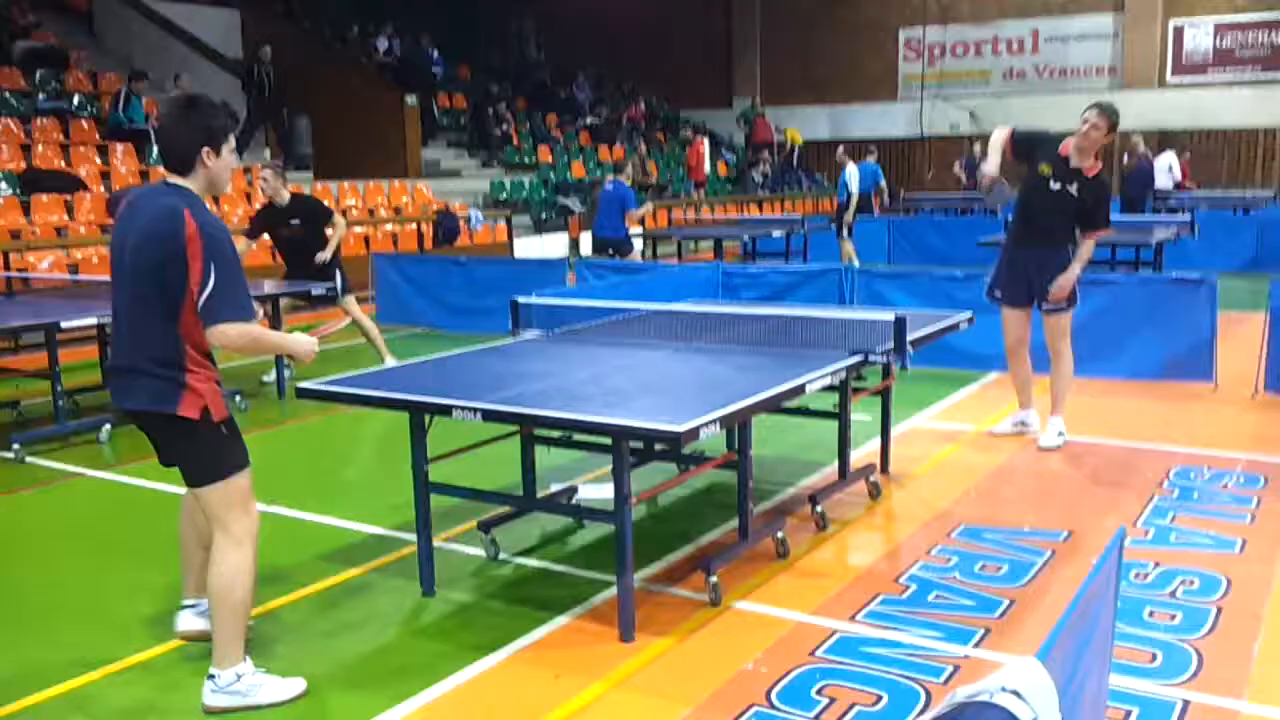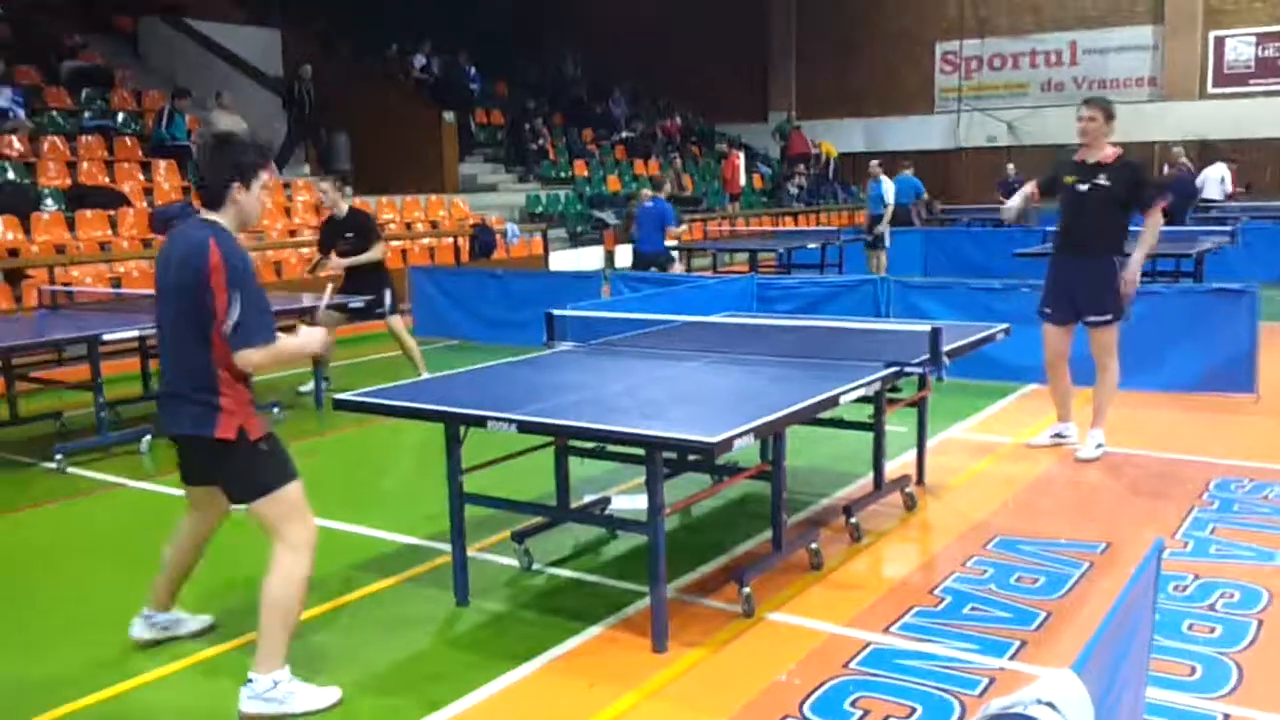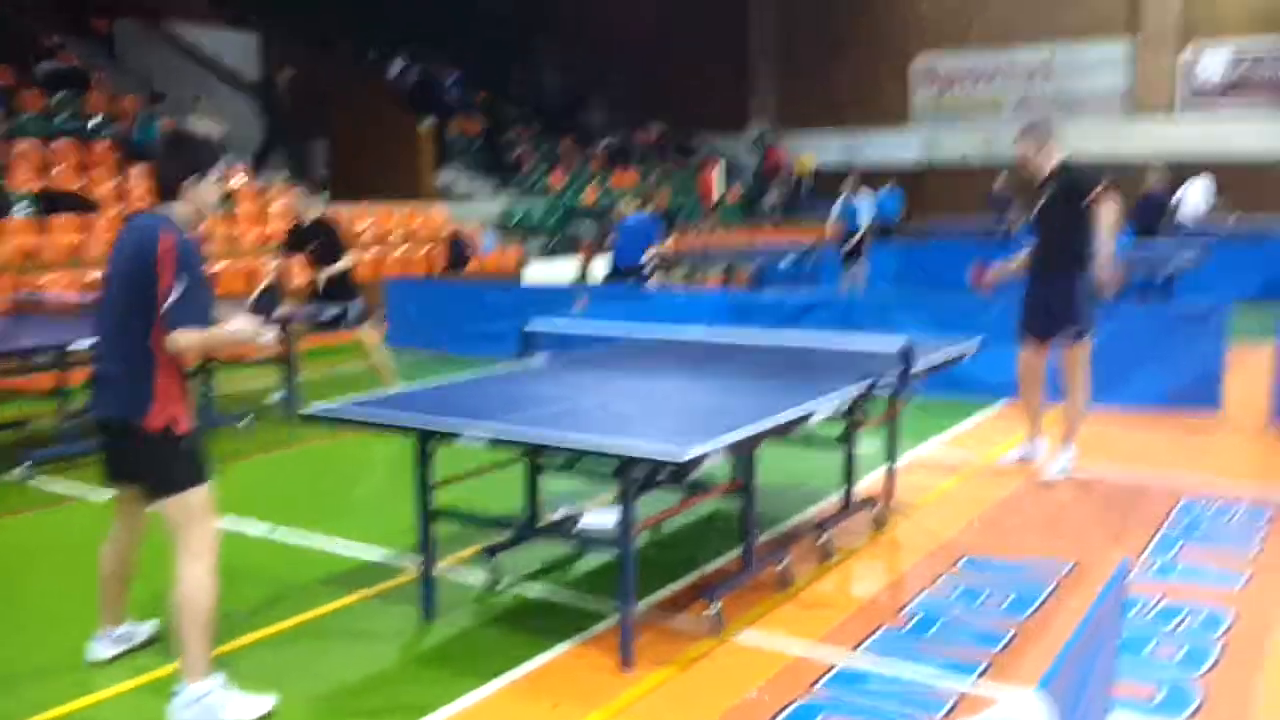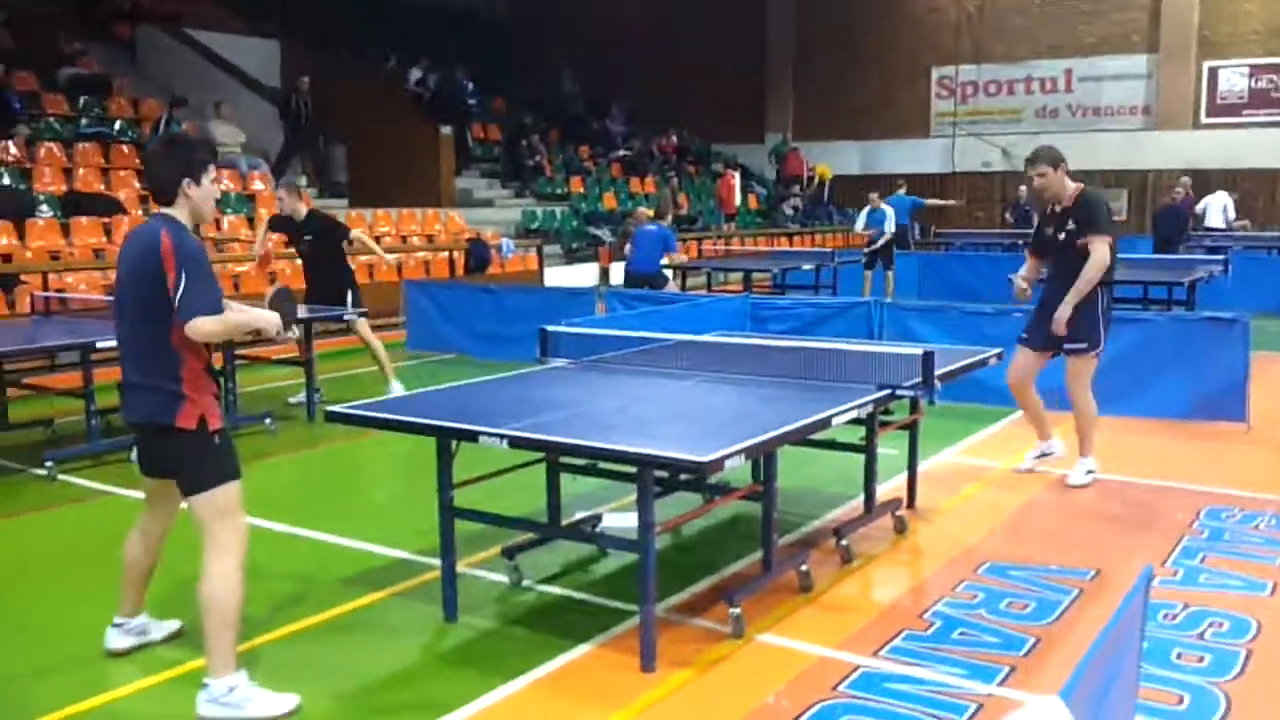
dt=0.3s
person 1, frame 1
left shoulder: (132, 206)
right shoulder: (201, 227)
right elbow: (226, 332)
left wrist: (238, 311)
right wrist: (292, 344)
left hip: (136, 382)
right hip: (182, 392)
left knee: (203, 487)
right knee: (238, 525)
left ankle: (195, 604)
right ankle: (229, 676)
person 1, frame 2
left shoulder: (178, 239)
right shoulder: (226, 255)
right elbow: (252, 356)
left wrist: (281, 337)
right wrist: (306, 343)
left hip: (185, 408)
right hip: (224, 418)
left knee: (205, 512)
right knee: (297, 534)
left ankle: (156, 615)
person 1, frame 3
left shoulder: (136, 232)
right shoulder: (176, 245)
right elbow: (185, 341)
left wrist: (228, 326)
right wrist: (235, 333)
left hip: (114, 401)
right hip: (153, 409)
left knee: (128, 516)
right knee: (199, 540)
left ankle: (111, 631)
person 1, frame 4
left shoulder: (141, 238)
right shoulder: (179, 243)
right elbow: (202, 328)
left wrist: (240, 314)
right wrist: (254, 318)
left hip: (147, 402)
right hip: (183, 407)
left knee: (157, 510)
right knee: (227, 536)
left ankle: (127, 623)
person 2, frame 1
left shoulder: (1097, 185)
right shoulder: (1042, 145)
left elbow: (1090, 237)
right elbow: (1001, 135)
left wrist: (1071, 273)
right wrist: (992, 161)
left hip: (1055, 260)
right hip: (1016, 254)
left knee: (1058, 344)
right knee: (1013, 342)
left ankle: (1056, 422)
right ankle: (1026, 414)
person 2, frame 2
left shoulder: (1128, 170)
right shoulder: (1068, 167)
left elbow: (1154, 216)
right elbow: (1035, 189)
left wrist: (1136, 261)
right wrist: (1018, 200)
left hip: (1102, 270)
right hip: (1062, 268)
left knee: (1104, 357)
right knee: (1054, 356)
left ankle: (1097, 433)
right ankle: (1064, 426)
person 2, frame 3
left shoulder: (1071, 176)
right shoulder: (1042, 192)
left elbow: (1108, 205)
left wrist: (1103, 257)
right wrist: (999, 271)
left hip: (1073, 284)
right hip: (1040, 286)
left knee: (1074, 374)
right knee: (1028, 372)
left ankle: (1066, 452)
right ankle: (1033, 444)
person 2, frame 4
left shoulder: (1090, 204)
right shoulder: (1047, 216)
left elbow: (1100, 258)
right elbow: (1035, 260)
left wrist: (1068, 304)
right wrist: (1022, 279)
left hip: (1085, 304)
right hip: (1050, 301)
left knee: (1077, 388)
right knee: (1017, 378)
left ankle: (1087, 460)
right ankle: (1047, 442)
person 3, frame 1
left shoulder: (307, 203)
right shoulder: (264, 214)
left elbow: (340, 224)
right elbow: (246, 242)
left wrist: (329, 251)
left hip: (326, 267)
right hip: (297, 272)
left knee: (353, 312)
left ankle: (387, 360)
right ankle: (282, 366)
person 3, frame 2
left shoulder: (361, 219)
right shoulder: (328, 226)
left elbow: (380, 252)
right elbow: (324, 257)
left wrist: (345, 262)
left hip: (377, 283)
right hip: (351, 286)
left knee: (397, 329)
right knee: (321, 323)
left ankle: (424, 375)
right ankle: (321, 377)
person 3, frame 3
left shoulder: (327, 228)
right shoulder: (297, 232)
left elbow: (349, 259)
right elbow: (284, 258)
left wrist: (325, 274)
left hip: (345, 292)
right hip: (322, 293)
left knee: (366, 339)
left ankle: (392, 385)
person 3, frame 4
left shoulder: (322, 221)
right shoulder: (285, 221)
left elbow: (357, 236)
right elbow: (265, 226)
left wrist: (383, 255)
right wrist: (259, 246)
left hip: (342, 285)
right hip: (316, 289)
left knee: (363, 333)
left ankle: (393, 383)
right ankle: (313, 389)
